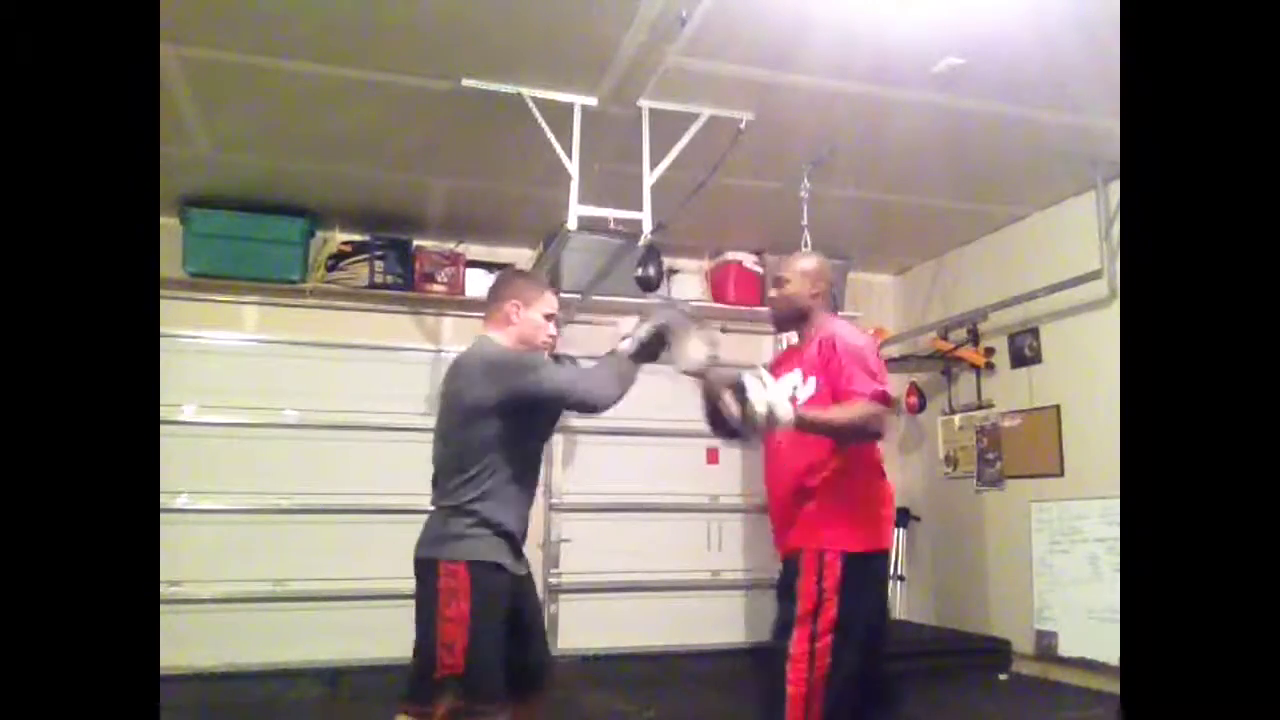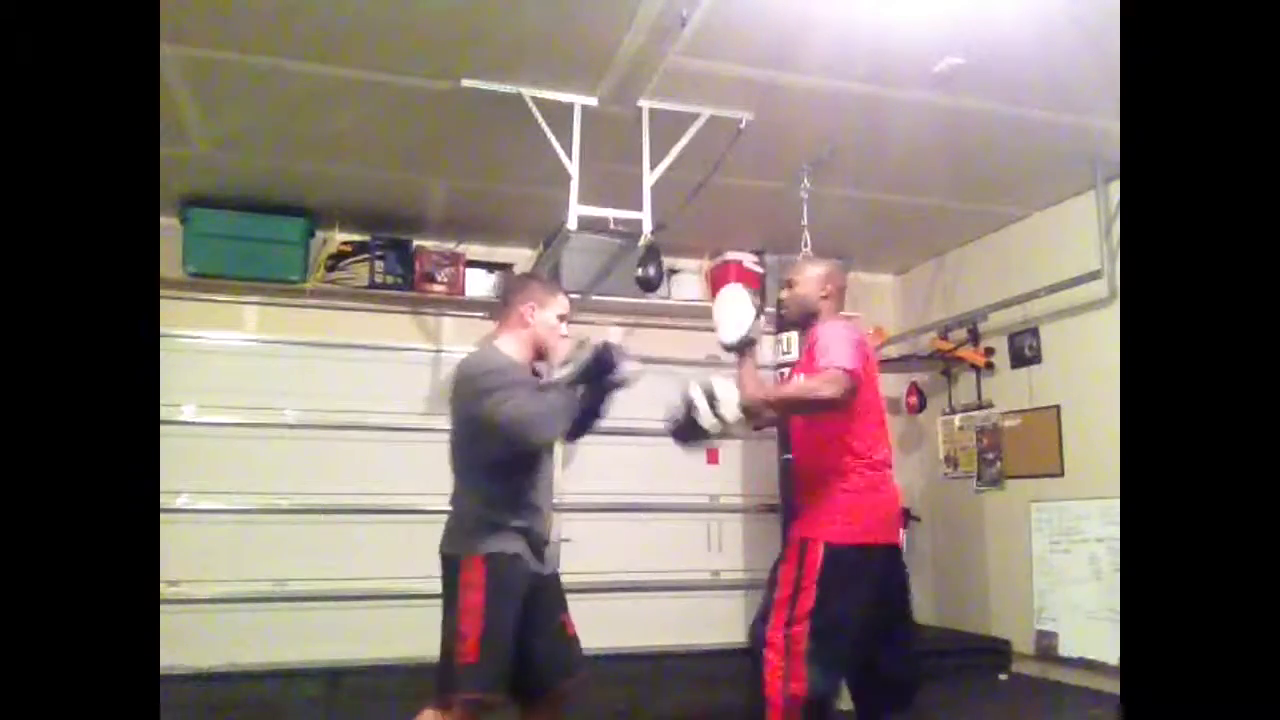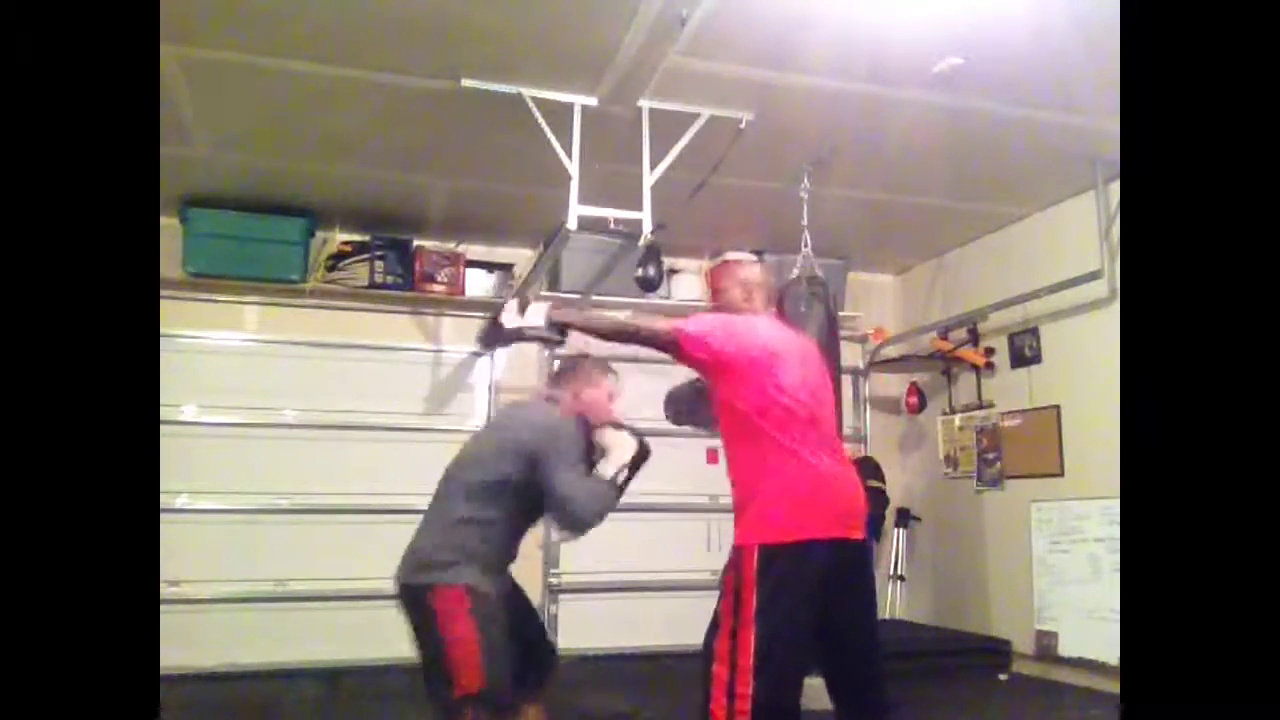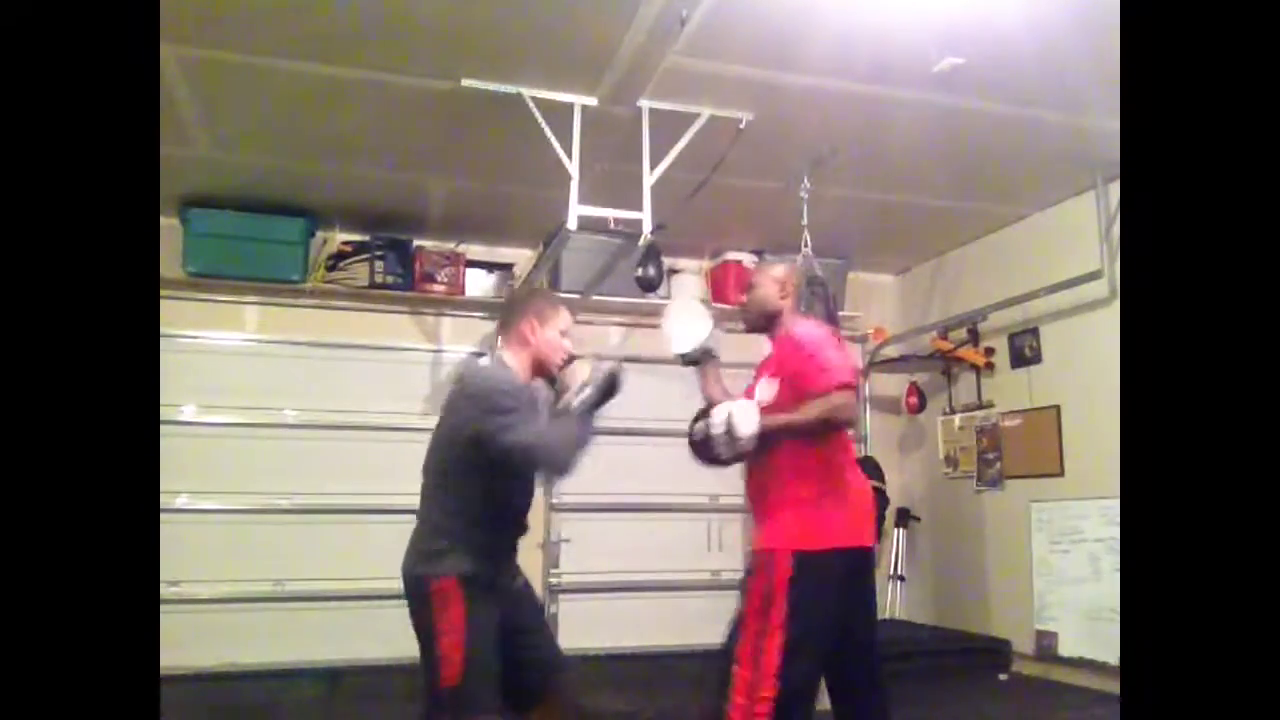
dt=0.4s
person 1, frame 1
left shoulder: (844, 341)
right shoulder: (787, 360)
left elbow: (872, 419)
right elbow: (733, 418)
left wrist: (789, 414)
right wrist: (710, 377)
left hip: (840, 527)
right hip: (815, 532)
left knee: (805, 662)
right knee: (851, 665)
person 1, frame 2
left shoulder: (834, 335)
right shoulder: (813, 352)
left elbow: (830, 390)
right elbow: (764, 415)
left wrist: (740, 395)
right wrist: (742, 353)
left hip: (841, 519)
right hip: (867, 519)
left knee: (785, 645)
right knee: (882, 660)
person 1, frame 3
left shoulder: (732, 333)
right shoulder: (802, 344)
left elbow: (640, 330)
left wrist: (548, 316)
right wrist: (717, 406)
left hip: (784, 522)
right hip: (843, 514)
left knee: (748, 661)
right knee: (852, 663)
person 1, frame 4
left shoulder: (808, 336)
right shoulder: (779, 359)
left elbow: (841, 409)
left wrist: (760, 425)
right wrist: (705, 363)
left hip: (806, 531)
right hip: (848, 527)
left knee: (762, 667)
right knee: (853, 667)
person 2, frame 1
left shoulder: (503, 369)
right shoulder: (495, 364)
right elbow: (592, 392)
right wrist: (635, 346)
left hip: (500, 555)
right hip: (463, 555)
person 2, frame 2
left shoulder: (524, 375)
right shoulder: (483, 370)
left elbow: (569, 426)
right elbow: (534, 431)
left wrist: (596, 377)
right wrist: (571, 374)
left hip: (531, 552)
right hip: (484, 550)
left knee: (551, 680)
person 2, frame 3
left shoulder: (530, 419)
right shoulder: (555, 428)
right elbow: (579, 513)
left wrist: (607, 463)
right wrist: (617, 464)
left hip: (476, 574)
right hip: (447, 578)
left knee: (530, 678)
person 2, frame 4
left shoulder: (518, 393)
right shoulder: (487, 387)
left elbow: (551, 453)
right elbow: (554, 454)
left wrist: (579, 404)
right wrist: (583, 397)
left hip: (496, 571)
right hip: (449, 573)
